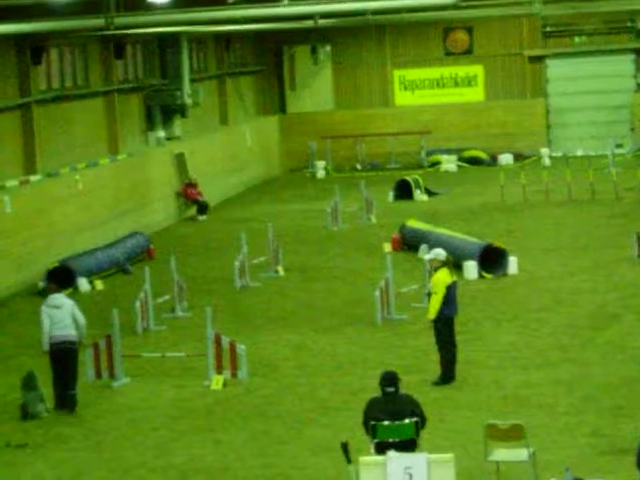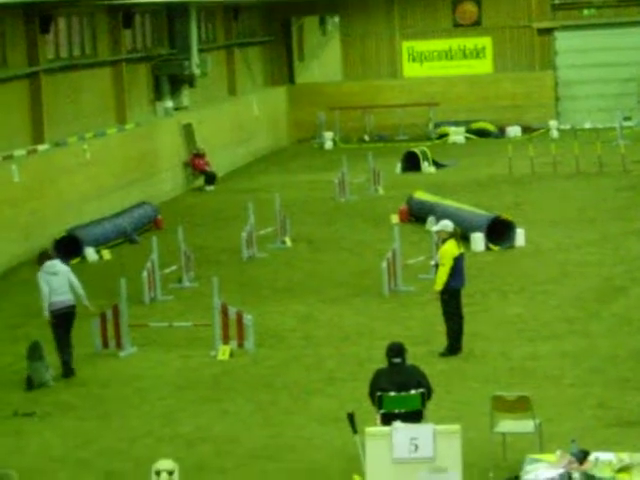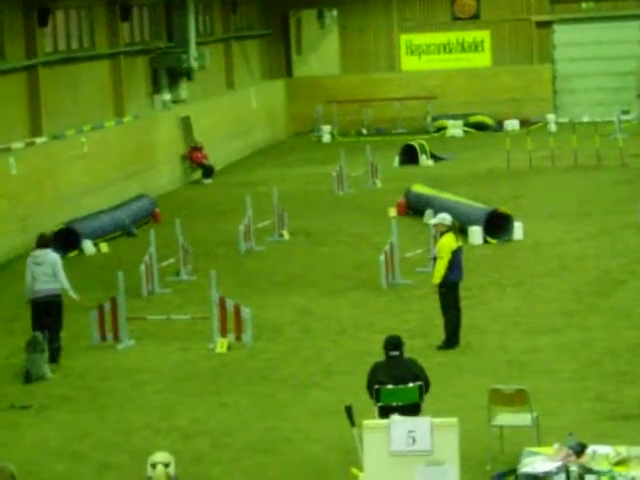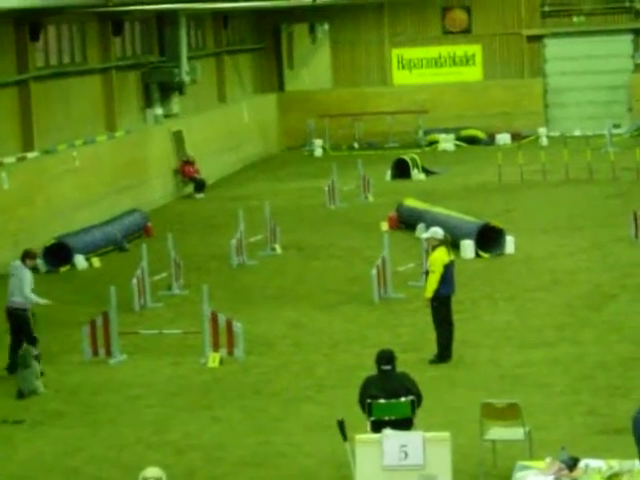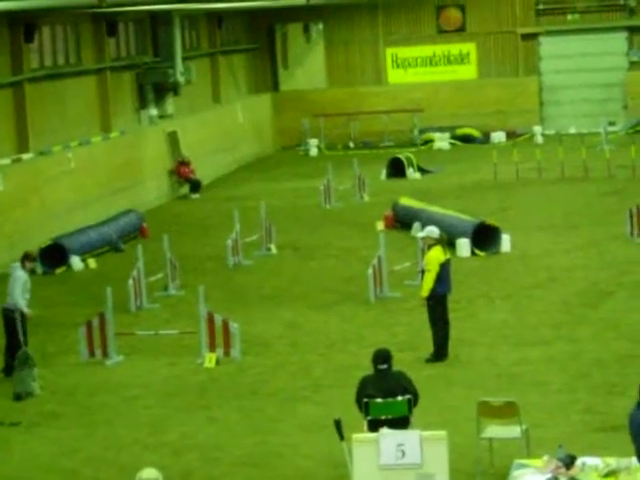
dt=0.5s
person 1, frame 1
left shoulder: (439, 277)
right shoulder: (449, 272)
left elbow: (436, 298)
left wrist: (431, 316)
left hip: (441, 315)
right hip: (450, 313)
left knee: (443, 346)
right knee: (450, 344)
left ankle: (446, 376)
right ankle: (450, 374)
person 1, frame 2
left shoulder: (447, 248)
right shoulder: (456, 244)
left elbow: (444, 270)
left wrist: (438, 287)
left hip: (449, 286)
right hip: (457, 284)
left knee: (450, 317)
right knee: (457, 315)
left ankle: (452, 348)
right ankle: (457, 345)
person 1, frame 3
left shoulder: (445, 242)
right shoulder: (454, 237)
left elbow: (442, 263)
left wrist: (436, 280)
left hip: (447, 280)
right hip: (455, 278)
left knee: (448, 310)
right knee: (454, 308)
left ankle: (450, 341)
right ankle: (454, 338)
person 1, frame 4
left shoulder: (437, 256)
right shoulder: (446, 251)
left elbow: (434, 277)
left wrist: (428, 294)
left hip: (439, 294)
right hip: (447, 292)
left knee: (440, 325)
right knee: (447, 323)
left ankle: (442, 355)
right ankle: (447, 353)
person 1, frame 5
left shoulder: (432, 255)
right shoulder: (442, 250)
left elbow: (430, 276)
left wrist: (424, 293)
left hip: (435, 293)
right hip: (443, 291)
left knee: (436, 324)
right knee: (443, 321)
left ankle: (439, 354)
right ankle: (443, 351)
person 2, frame 1
left shoulder: (45, 307)
right shoulder: (69, 302)
left elbow: (46, 327)
right elbow: (82, 321)
left wrist: (45, 346)
right wrist: (82, 338)
left hip: (55, 342)
right hip: (71, 341)
left knee: (58, 375)
right knee: (71, 375)
left ankle: (60, 403)
right ankle: (71, 405)
person 2, frame 2
left shoulder: (42, 273)
right shoulder: (64, 267)
left elbow: (45, 293)
right elbow: (76, 285)
left wrist: (46, 312)
right wrist: (85, 300)
left hip: (55, 308)
right hip: (70, 305)
left knee: (61, 340)
right knee: (66, 336)
left ankle: (67, 369)
right ankle: (68, 367)
person 2, frame 3
left shoulder: (31, 259)
right shoulder: (54, 257)
left elbow: (28, 280)
right elbow: (61, 277)
left wrist: (29, 296)
right wrist: (70, 291)
left hip: (38, 297)
right hip: (54, 295)
left knee: (37, 327)
right knee: (54, 328)
right ankle: (54, 356)
person 2, frame 4
left shoulder: (15, 269)
right shoulder: (25, 273)
right elbow: (26, 293)
right wrist: (39, 300)
left hip: (11, 308)
right hip: (22, 309)
left knee: (15, 339)
right knee: (31, 339)
left ankle: (12, 367)
person 2, frame 5
left shoulder: (18, 272)
right shoulder: (21, 275)
right elbow: (16, 295)
right wrist: (24, 309)
left hip: (9, 310)
right hip: (15, 311)
left knee: (11, 342)
right knee: (20, 342)
left ankle: (9, 369)
